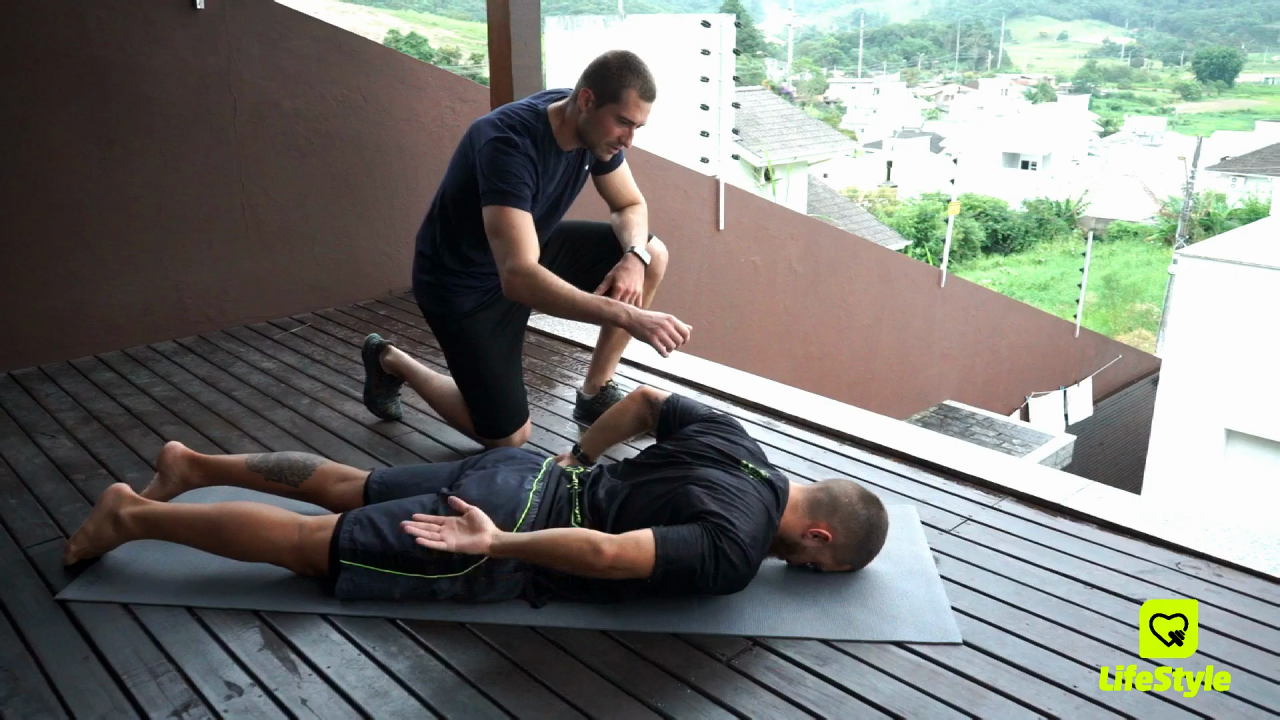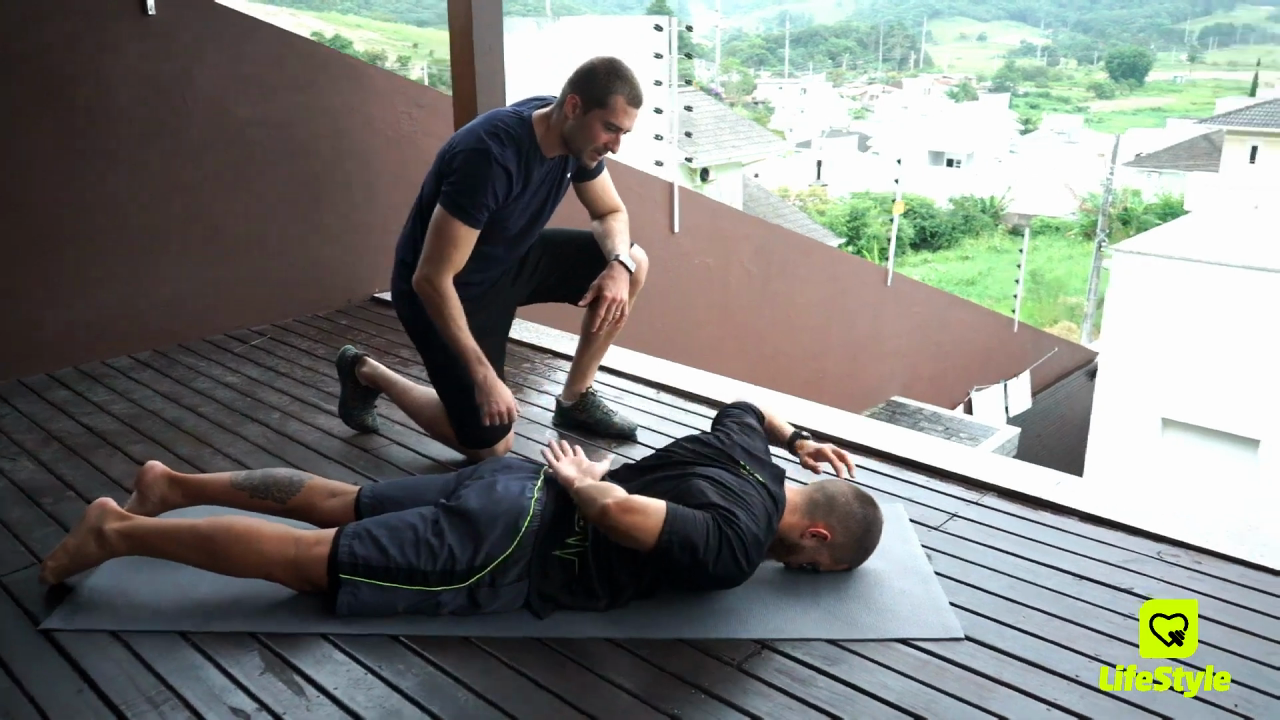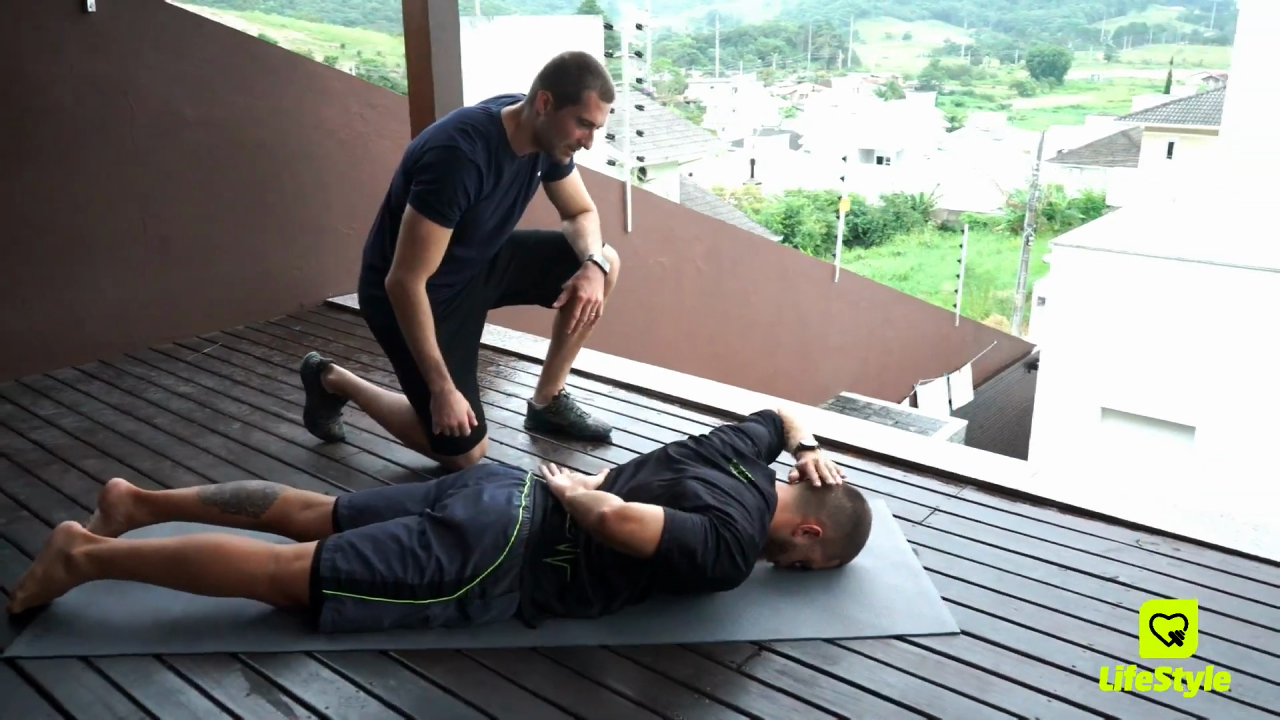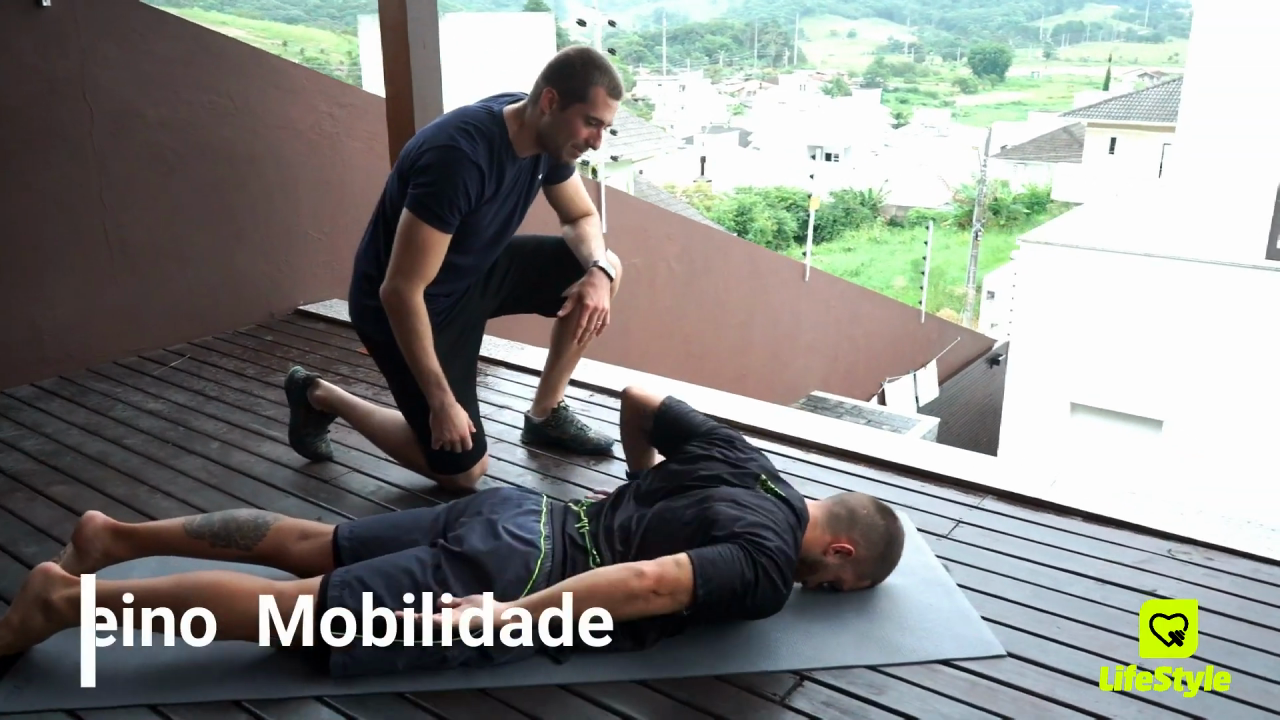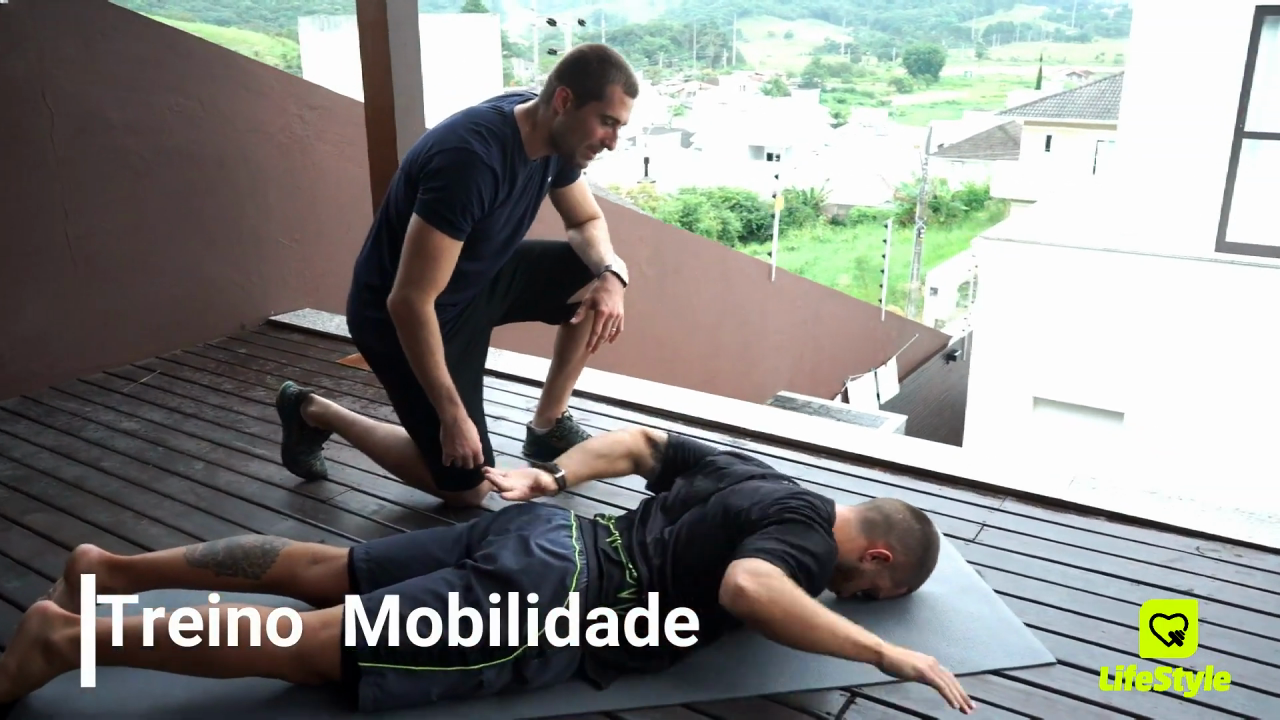
dt=0.7s
person 1, frame 1
left shoulder: (734, 442)
right shoulder: (735, 551)
left elbow: (646, 396)
right elbow: (605, 553)
right wrist: (496, 544)
left hip: (524, 480)
right hip: (498, 534)
left knee: (345, 486)
right knee: (314, 544)
left ankle: (194, 463)
right ankle: (137, 514)
person 1, frame 2
left shoulder: (745, 450)
right shoulder: (740, 543)
left elbow: (740, 403)
right elbow: (617, 514)
left wrist: (800, 437)
right wrist: (581, 485)
left hip: (512, 486)
right hip: (506, 555)
left knee: (335, 502)
right knee: (307, 559)
left ankle: (175, 484)
right ankle: (123, 530)
person 1, frame 3
left shoulder: (740, 453)
right shoulder: (733, 548)
left elbow: (770, 411)
right elbow: (615, 518)
left wrist: (808, 449)
right wrist: (574, 495)
left hip: (499, 495)
right hip: (494, 558)
left knee: (309, 514)
right knee: (286, 575)
left ankle: (138, 501)
right ankle: (88, 553)
person 1, frame 4
left shoulder: (741, 459)
right shoulder: (770, 566)
left elbow: (636, 394)
right elbow: (647, 582)
right wrist: (513, 613)
left hip: (514, 518)
right hip: (521, 572)
left knee: (306, 547)
right knee: (292, 610)
left ankle: (117, 533)
person 1, frame 5
left shoulder: (760, 475)
right shoulder: (810, 538)
left elbow: (637, 439)
right elbow: (741, 592)
left wrist: (549, 474)
left hip: (538, 541)
right hip: (543, 607)
left knee: (318, 574)
left ankle: (110, 569)
person 2, frame 1
left shoulder: (597, 127)
right shoulder: (508, 145)
left elbow: (631, 206)
right elbow: (519, 278)
left wrist: (634, 257)
right wrist: (628, 317)
right hip: (462, 281)
left knee: (652, 256)
right knee: (509, 437)
left ankle: (596, 392)
right ankle: (392, 363)
person 2, frame 2
left shoulder: (578, 134)
right shoulder: (489, 155)
left elbow: (612, 213)
right elbow: (431, 280)
left wrist: (619, 264)
right wrist: (485, 378)
left hip: (510, 259)
right hip: (447, 290)
left knee: (632, 264)
right knee: (490, 447)
left ankle: (575, 400)
right ankle: (366, 374)
person 2, frame 3
left shoulder: (546, 133)
right shoulder: (458, 155)
left elbow: (582, 212)
right elbow: (403, 282)
left wrist: (592, 265)
right wrist: (442, 389)
left hip: (479, 262)
right hip: (415, 293)
left knee: (603, 264)
right knee: (464, 452)
left ankle: (547, 402)
right ankle: (333, 381)
person 2, frame 4
left shoulder: (548, 134)
right shoulder: (459, 156)
left elbow: (582, 218)
right elbow: (400, 291)
left wrist: (598, 271)
right wrist: (442, 403)
right hip: (404, 305)
left knee: (605, 269)
right knee: (463, 471)
left ankle: (545, 415)
right ankle: (320, 397)
person 2, frame 5
left shoulder: (551, 133)
right shoulder: (470, 158)
left elbow: (587, 222)
right elbow: (408, 301)
left wrist: (611, 275)
right wrist: (452, 416)
right hip: (400, 316)
left knee: (605, 276)
right knee: (469, 485)
left ankle: (548, 427)
right ankle: (314, 413)
